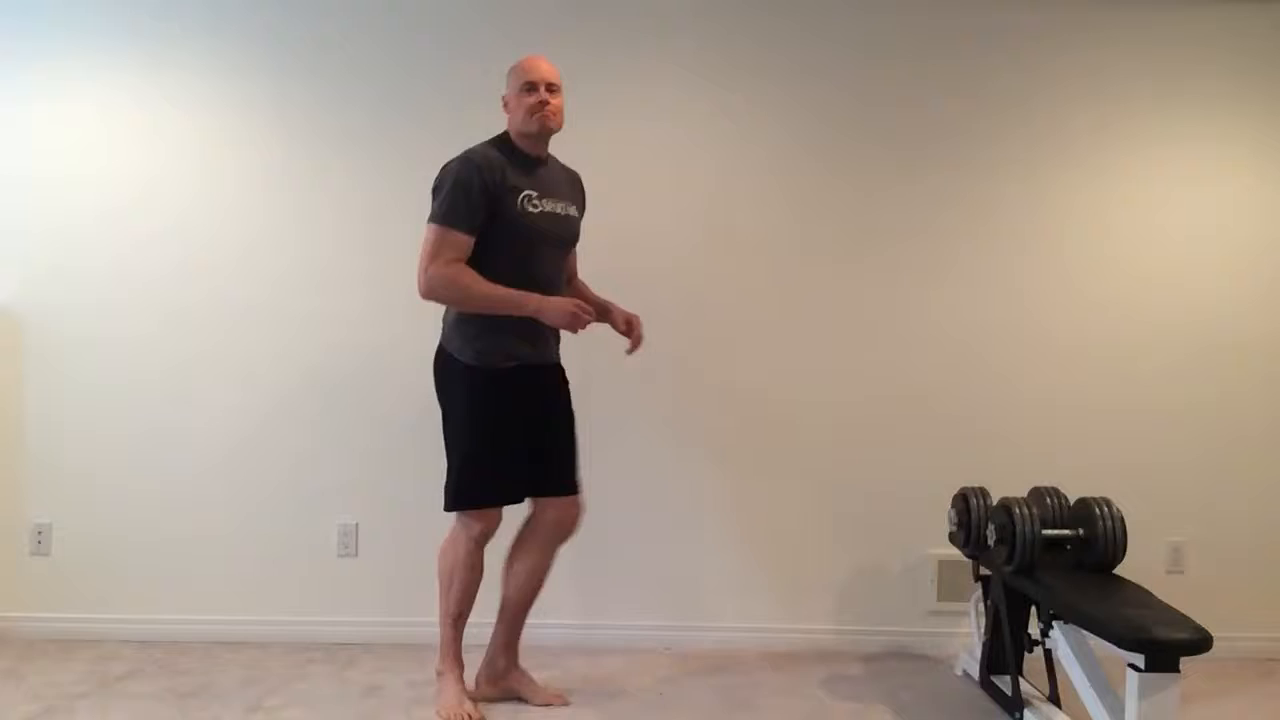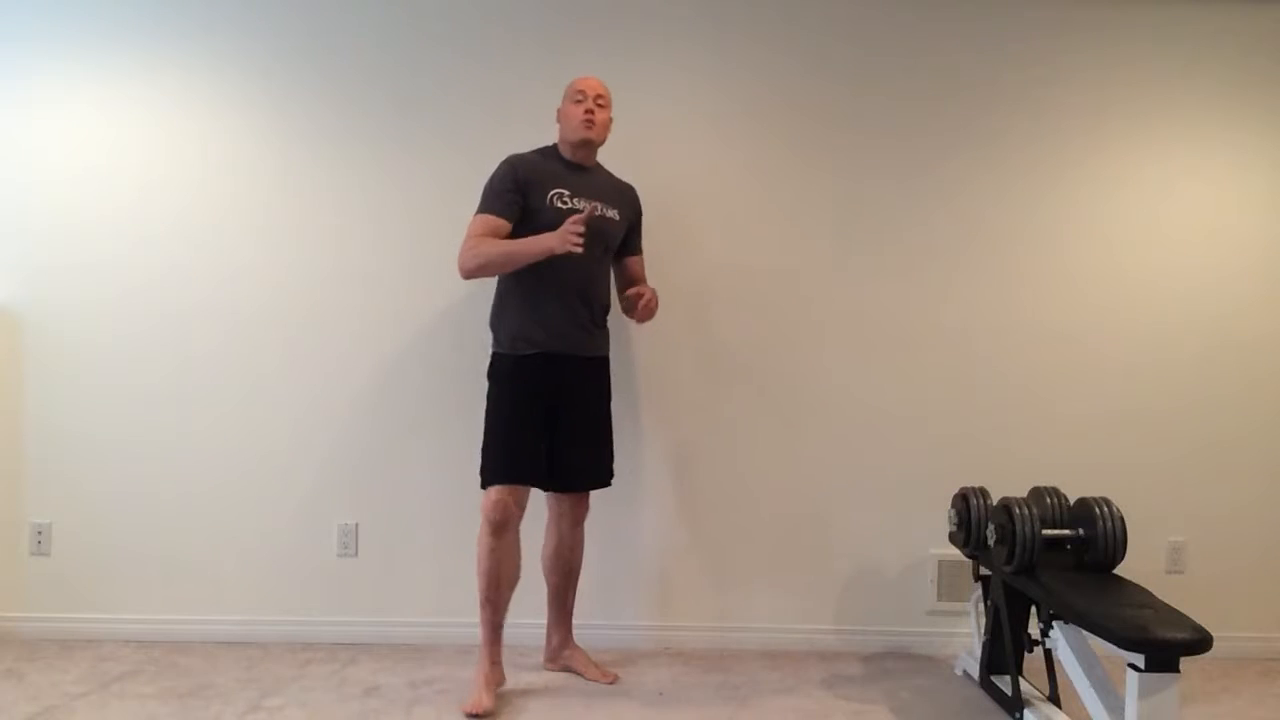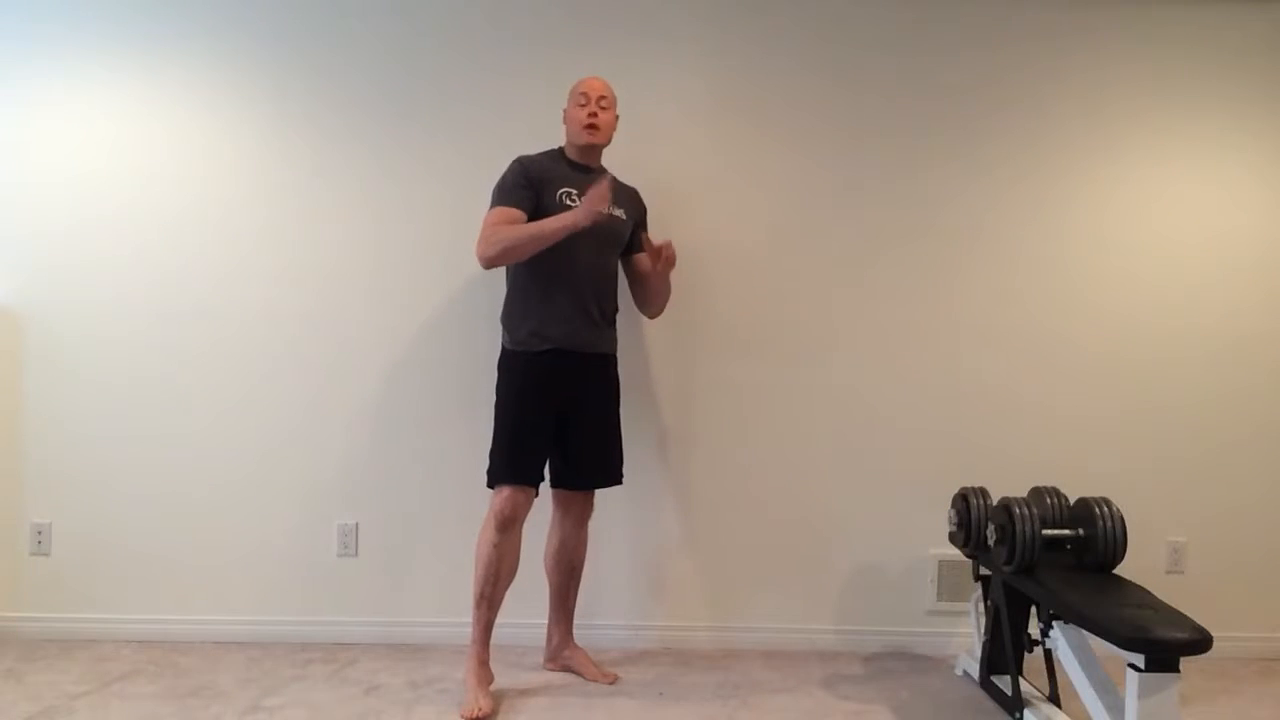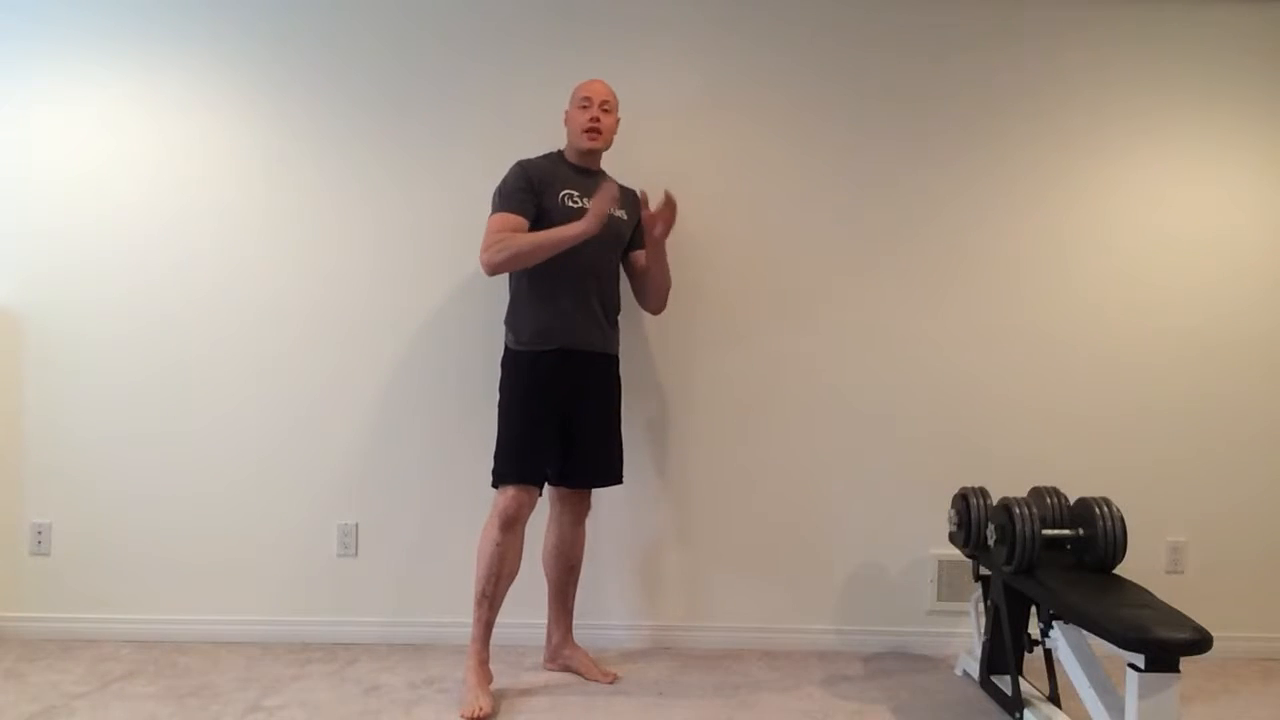
dt=0.7s
person 1, frame 1
left shoulder: (568, 184)
right shoulder: (473, 171)
right elbow: (434, 278)
left wrist: (605, 309)
right wrist: (539, 308)
left hip: (541, 371)
right hip: (478, 372)
left knee: (559, 513)
right knee: (477, 520)
left ankle: (502, 665)
person 1, frame 2
left shoulder: (623, 197)
right shoulder: (521, 172)
left elbow: (629, 281)
right elbow: (470, 260)
left wrist: (644, 297)
right wrist: (552, 240)
left hip: (588, 367)
right hip: (520, 362)
left knee: (572, 507)
right knee: (502, 505)
left ankle: (560, 642)
right ankle: (489, 661)
person 1, frame 3
left shoulder: (627, 199)
right shoulder: (530, 172)
left elbow: (650, 306)
right elbow: (489, 249)
left wrist: (661, 269)
right wrist: (576, 217)
left hip: (595, 365)
right hip: (531, 359)
left knee: (576, 504)
right knee: (509, 503)
left ankle: (560, 643)
right ankle: (477, 661)
person 1, frame 4
left shoulder: (628, 201)
right shoulder: (530, 175)
left elbow: (653, 301)
right elbow: (493, 256)
left wrist: (657, 243)
right wrist: (584, 225)
left hip: (598, 365)
right hip: (534, 359)
left knee: (573, 502)
right knee: (513, 502)
left ankle: (560, 642)
right ankle: (477, 660)
